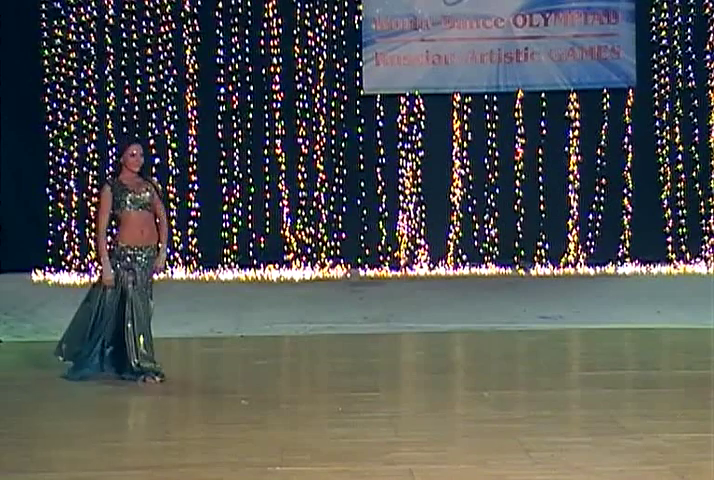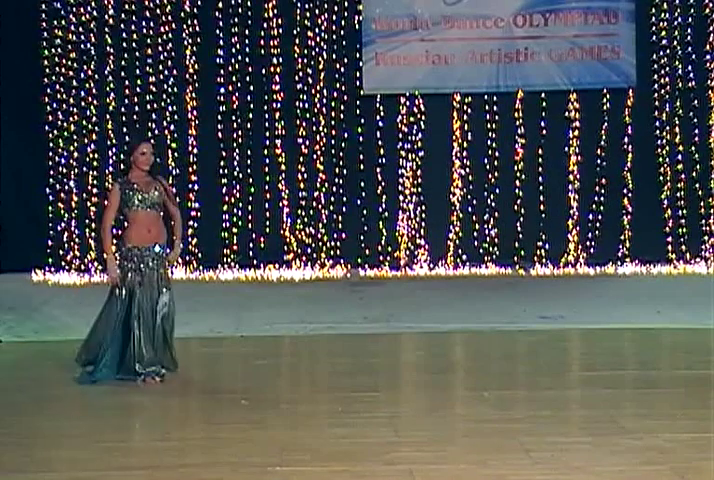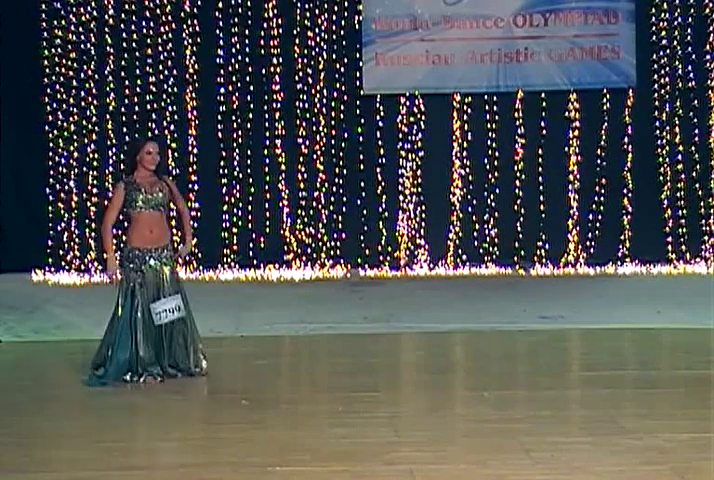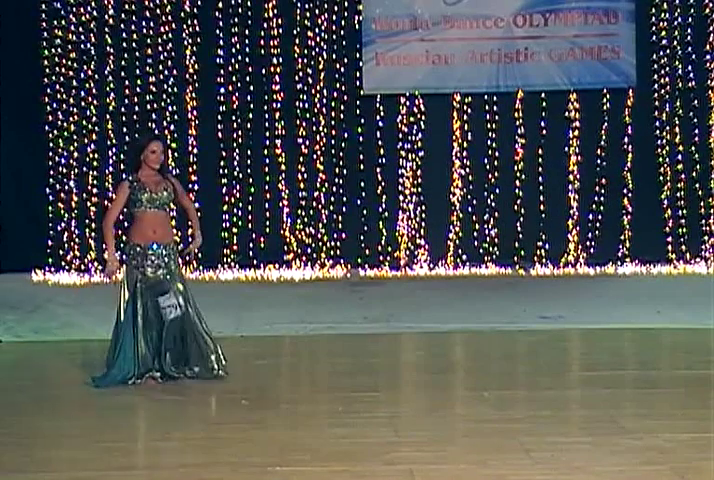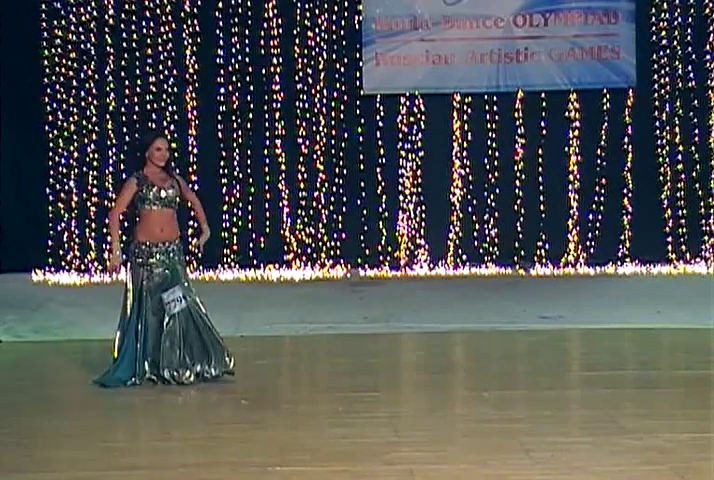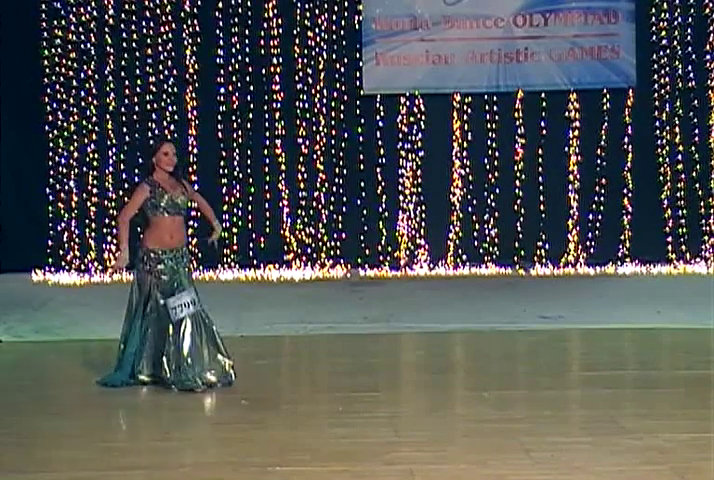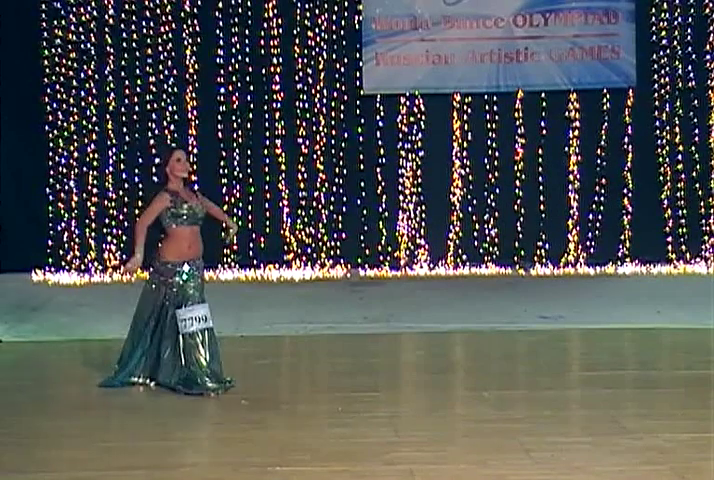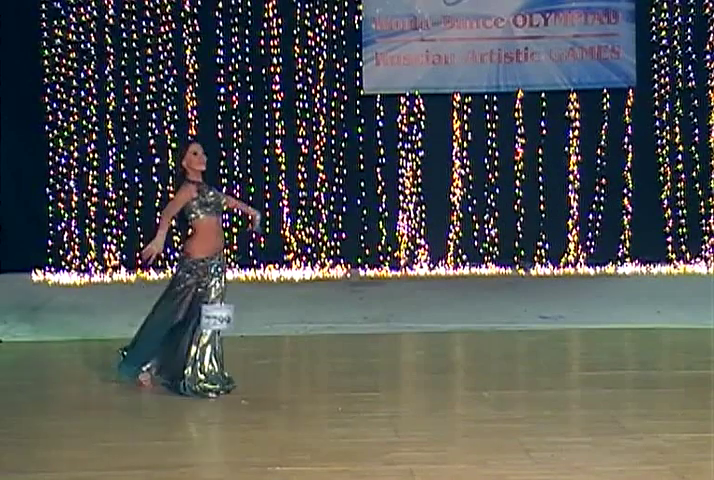
dt=0.2s
person 1, frame 1
left shoulder: (149, 184)
right shoulder: (111, 188)
left elbow: (161, 217)
right elbow: (101, 228)
left wrist: (163, 249)
right wrist: (104, 262)
left hip: (149, 252)
right hip: (124, 252)
left knee: (139, 307)
right knee: (134, 308)
left ankle: (111, 357)
right ankle: (142, 366)
person 1, frame 2
left shoulder: (158, 183)
right shoulder: (120, 186)
left elbow: (174, 211)
right elbow: (106, 226)
left wrist: (177, 243)
right wrist: (111, 260)
left hip: (159, 251)
right hip: (132, 253)
left knee: (158, 307)
right knee: (138, 308)
left ankle: (156, 360)
right ankle: (145, 366)
person 1, frame 3
left shoulder: (165, 182)
right shoulder: (124, 186)
left elbow: (183, 208)
right elbow: (107, 224)
left wrist: (189, 237)
right wrist: (111, 258)
left hip: (163, 253)
right hip: (135, 254)
left knee: (171, 307)
right knee: (139, 309)
left ankle: (174, 361)
right ankle: (143, 366)
person 1, frame 4
left shoulder: (169, 182)
right shoulder: (129, 184)
left elbow: (188, 206)
right elbow: (109, 220)
left wrist: (197, 234)
right wrist: (112, 254)
left hip: (167, 252)
right hip: (139, 252)
left knee: (176, 306)
right knee: (141, 310)
left ankle: (176, 363)
right ankle: (142, 367)
person 1, frame 5
left shoulder: (174, 178)
right shoulder: (136, 181)
left elbow: (193, 200)
right elbow: (114, 215)
left wrist: (205, 227)
right wrist: (116, 249)
left hip: (172, 250)
right hip: (144, 250)
left knee: (179, 306)
right knee: (144, 309)
left ankle: (177, 365)
right ankle: (142, 367)
person 1, frame 6
left shoulder: (181, 184)
right shoulder: (147, 187)
left elbow: (200, 202)
right elbow: (124, 217)
left wrist: (216, 225)
right wrist: (124, 251)
left hip: (179, 256)
right hip: (153, 256)
left knee: (184, 313)
right knee: (148, 314)
left ankle: (193, 370)
right ankle: (142, 369)
person 1, frame 7
left shoulder: (191, 193)
right shoulder: (165, 196)
left elbow: (209, 207)
right elbow: (143, 221)
left wrist: (230, 222)
right wrist: (138, 253)
left hip: (193, 266)
right hip: (169, 265)
left knee: (193, 320)
right knee: (153, 320)
left ankle: (198, 378)
right ankle: (140, 371)
person 1, frame 8
left shoulder: (205, 188)
right shoulder: (189, 188)
left elbow: (225, 200)
right elbow: (169, 212)
left wrist: (251, 211)
right wrist: (159, 238)
left hip: (215, 261)
right hip: (194, 261)
right knee: (172, 316)
left ankle: (202, 378)
right ankle: (146, 364)
